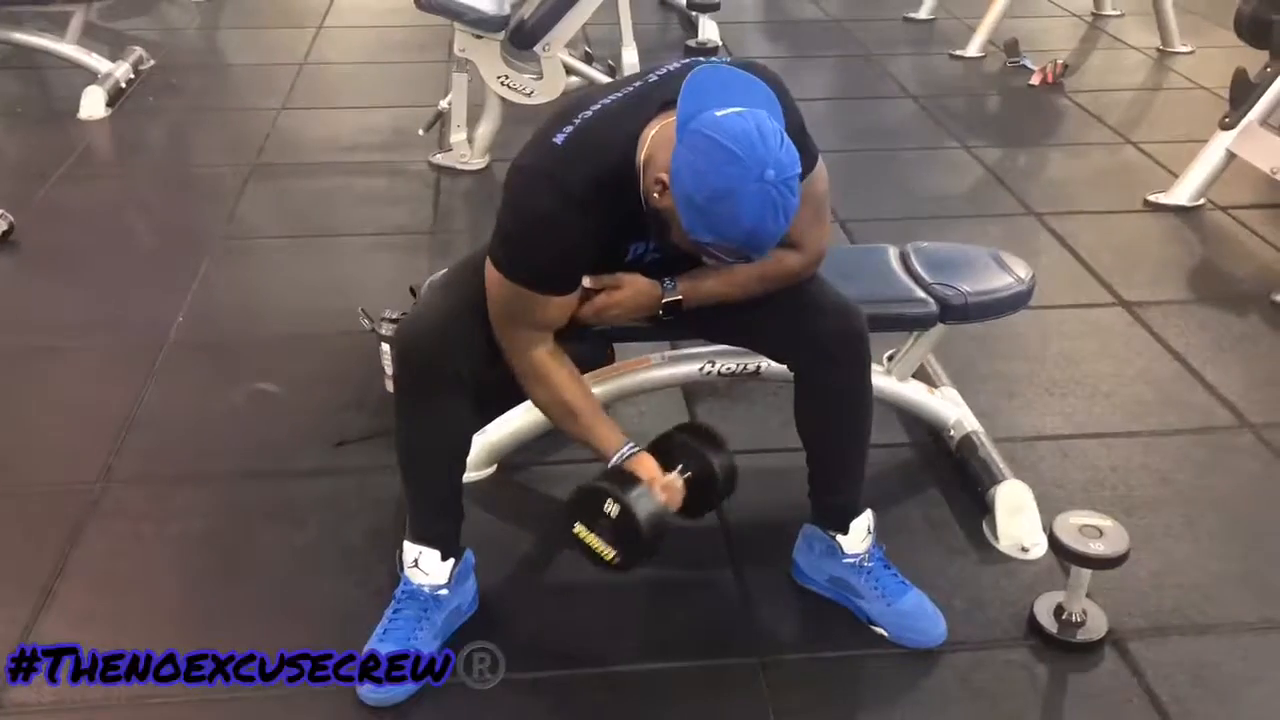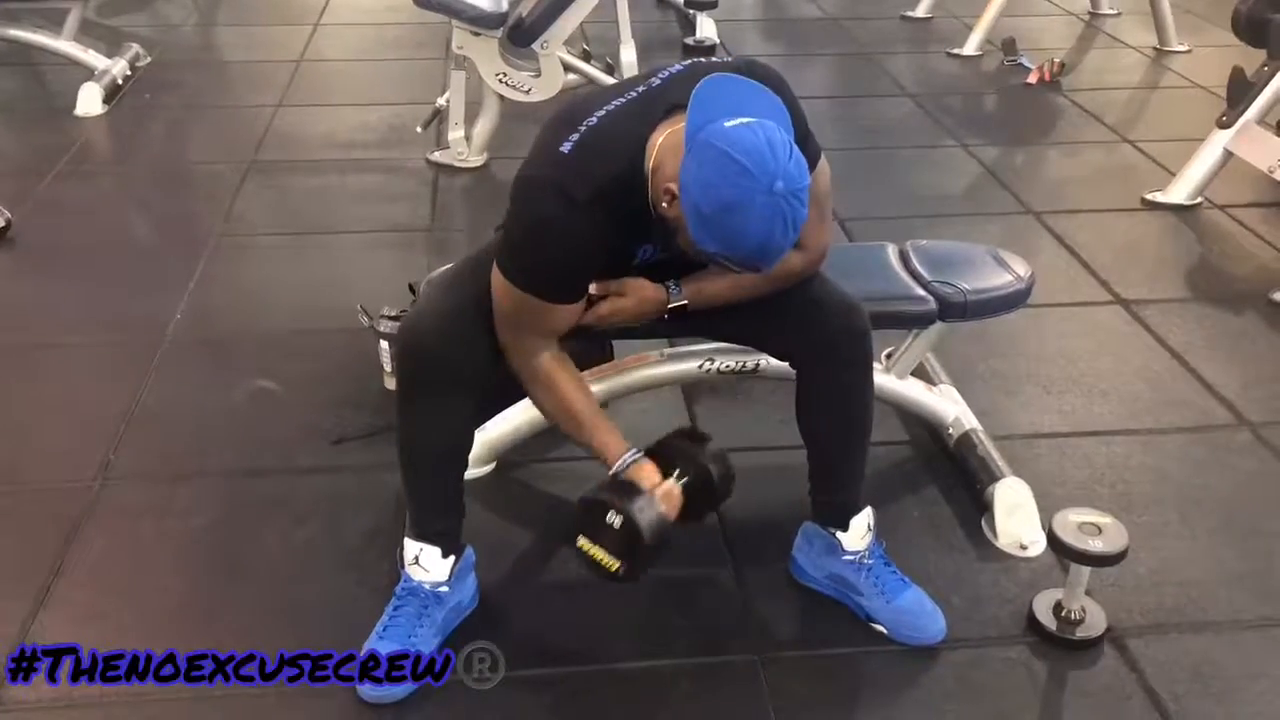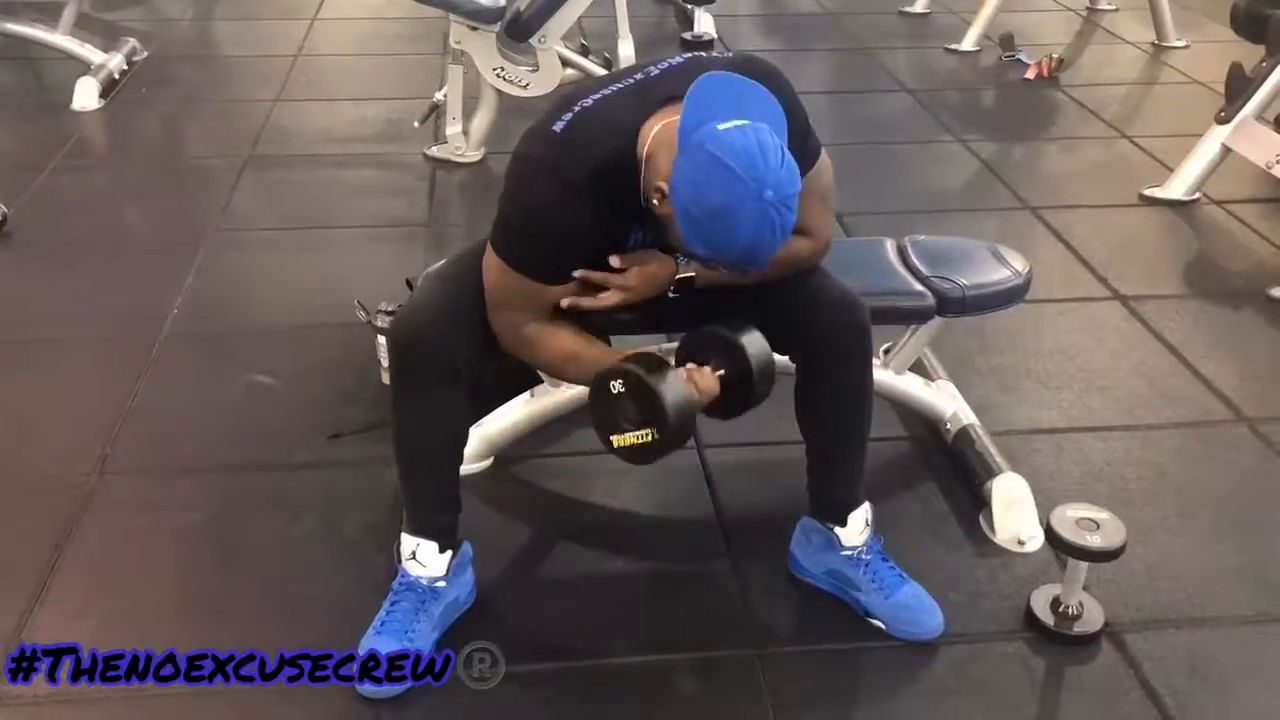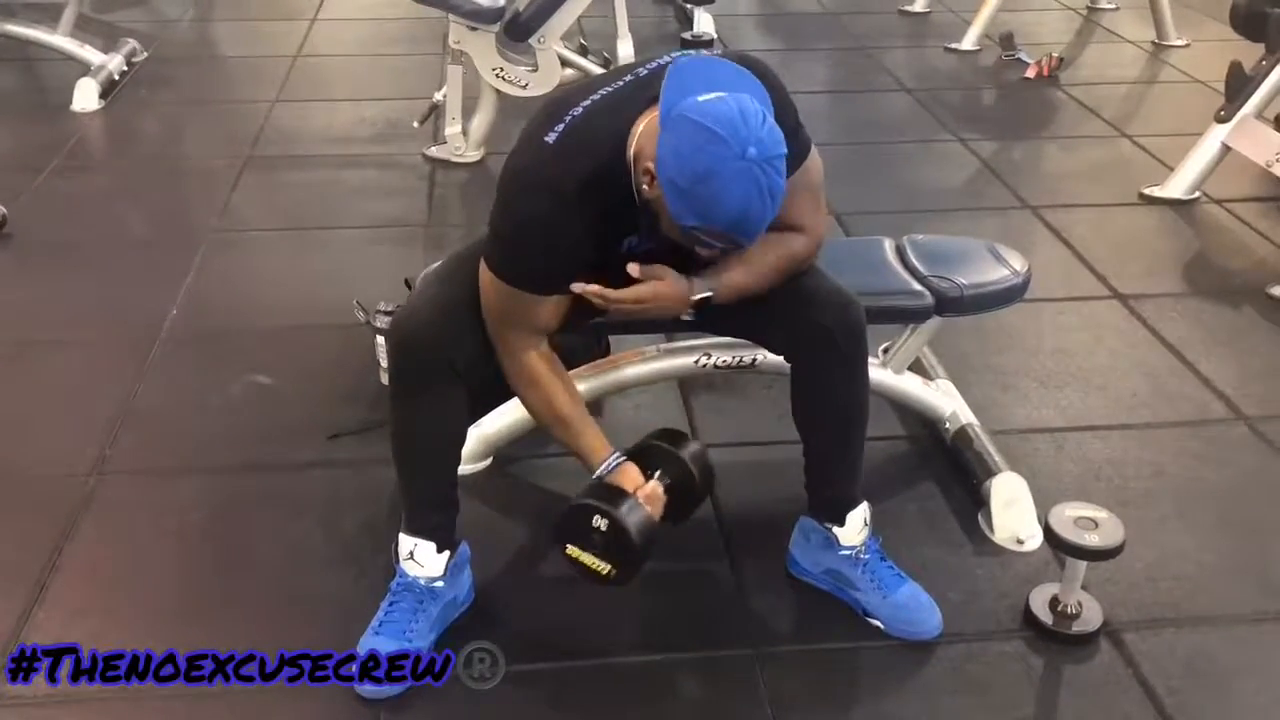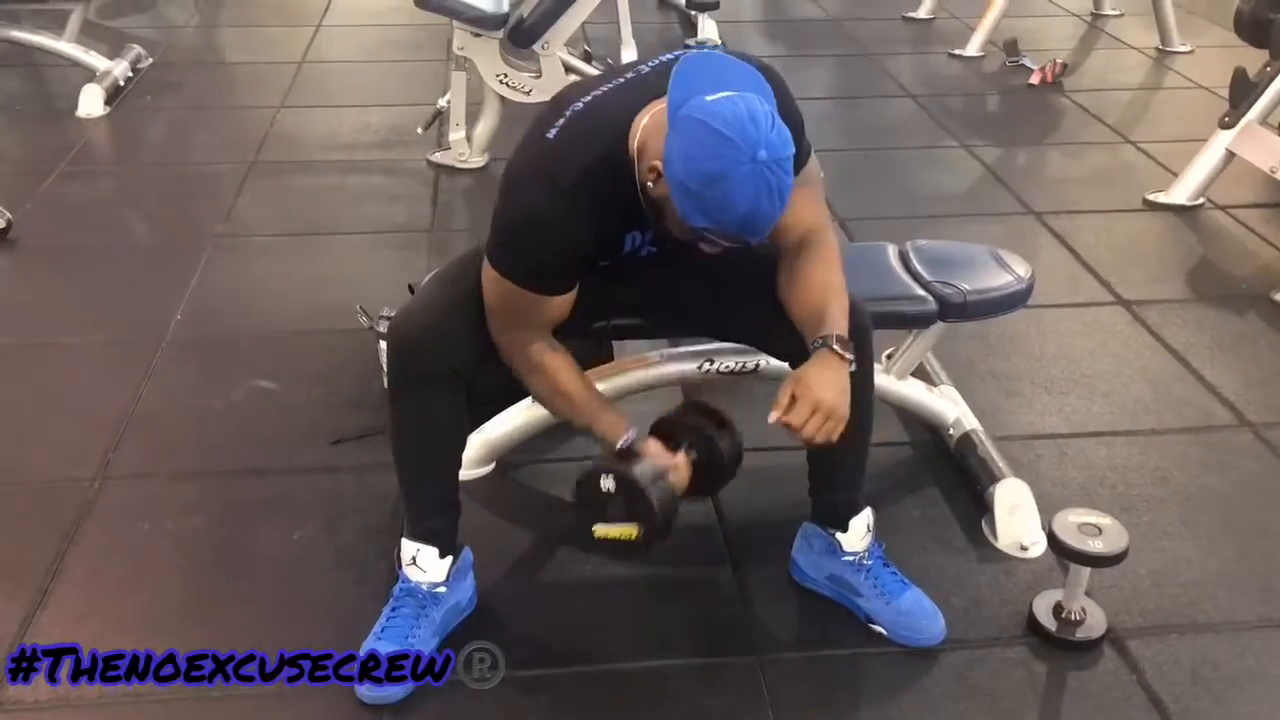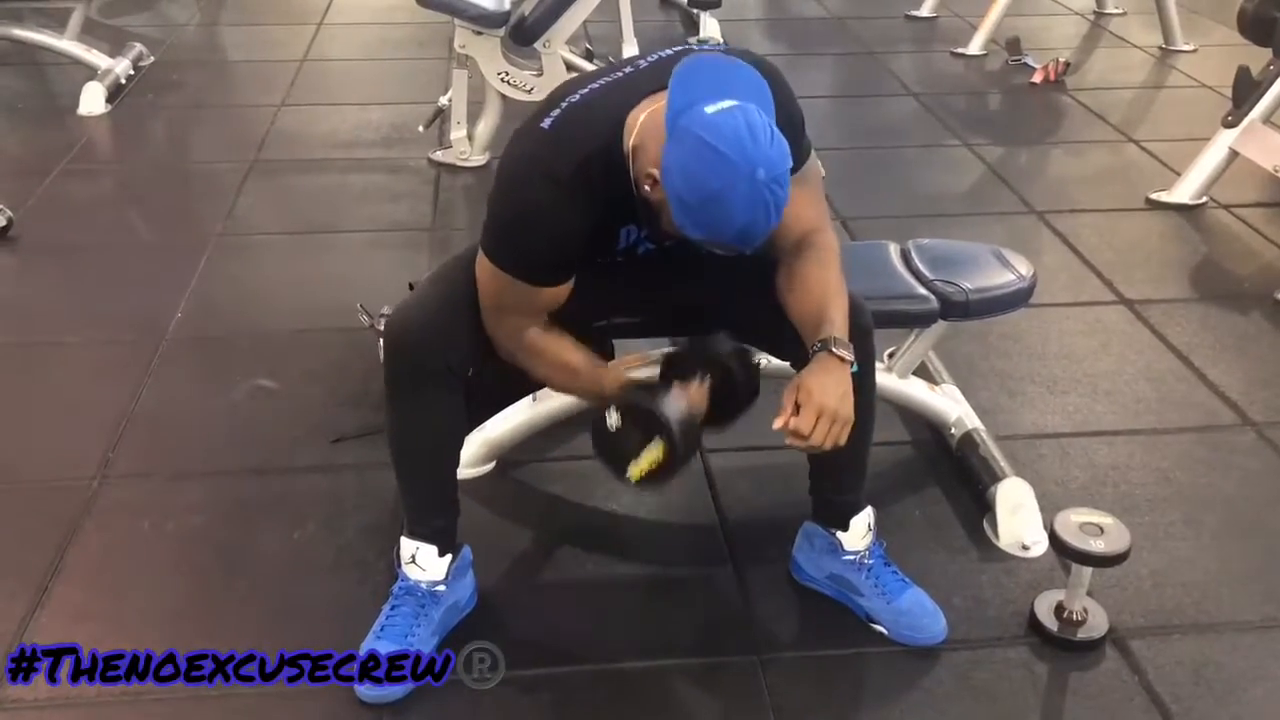
dt=0.7s
person 1, frame 1
left shoulder: (761, 115)
right shoulder: (553, 186)
left elbow: (804, 248)
right elbow: (527, 343)
left wrist: (666, 295)
right wrist: (624, 457)
left hip: (673, 280)
right hip: (560, 273)
left knee: (837, 331)
right knee: (427, 347)
left ankle: (840, 545)
right ankle: (435, 572)
person 1, frame 2
left shoulder: (764, 110)
right shoulder: (563, 192)
left elbow: (807, 248)
right elbow: (531, 349)
left wrist: (669, 298)
right wrist: (629, 465)
left hip: (677, 284)
right hip: (567, 267)
left knee: (839, 327)
right knee: (430, 343)
left ankle: (839, 542)
right ankle: (436, 569)
person 1, frame 3
left shoulder: (763, 107)
right shoulder: (556, 175)
left elbow: (812, 237)
right elbow: (518, 323)
left wrist: (680, 273)
left hip: (675, 267)
right hip: (558, 265)
left knee: (840, 322)
right knee: (423, 336)
left ankle: (838, 539)
right ankle: (432, 564)
person 1, frame 4
left shoulder: (754, 104)
right shoulder: (549, 182)
left elbow: (803, 230)
right elbow: (520, 344)
left wrist: (695, 292)
right wrist: (610, 468)
left hip: (689, 279)
right hip: (560, 266)
left knee: (833, 321)
right knee: (422, 337)
left ankle: (835, 537)
right ankle: (430, 564)
person 1, frame 5
left shoulder: (759, 107)
right shoulder: (552, 181)
left elbow: (808, 237)
right elbow: (524, 339)
left wrist: (830, 351)
right wrist: (630, 444)
left hip: (675, 262)
right hip: (564, 271)
left knee: (844, 325)
right knee: (420, 341)
left ankle: (838, 544)
right ankle: (432, 570)
person 1, frame 6
left shoulder: (758, 105)
right shoulder: (546, 173)
left elbow: (807, 237)
right elbow: (516, 328)
left wrist: (833, 354)
left hip: (675, 259)
right hip: (561, 270)
left knee: (846, 324)
right knee: (417, 339)
left ankle: (840, 543)
right ankle: (432, 570)
